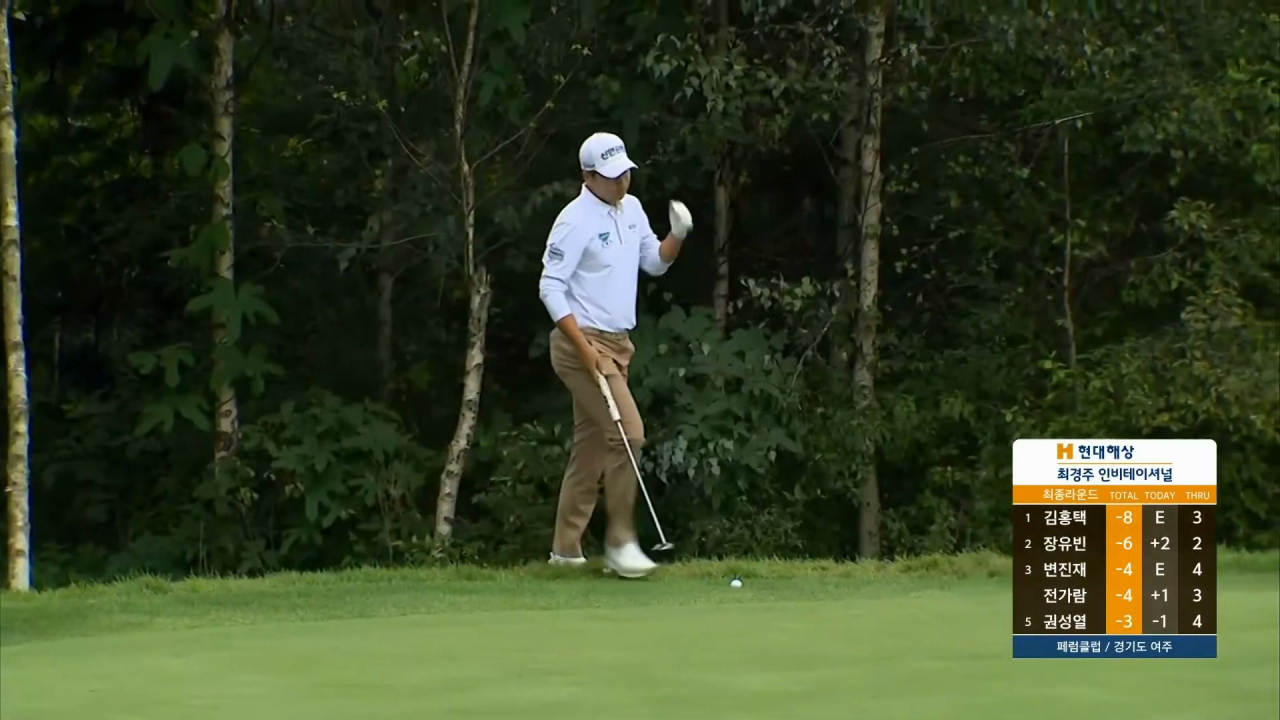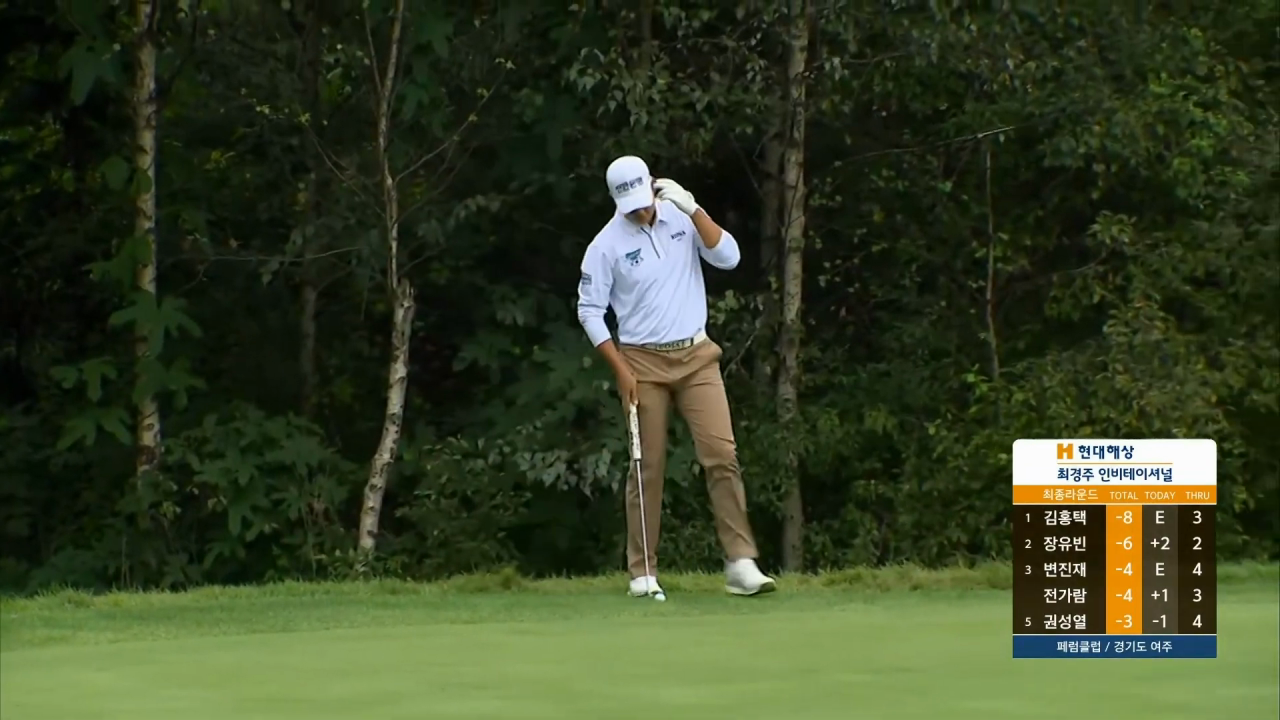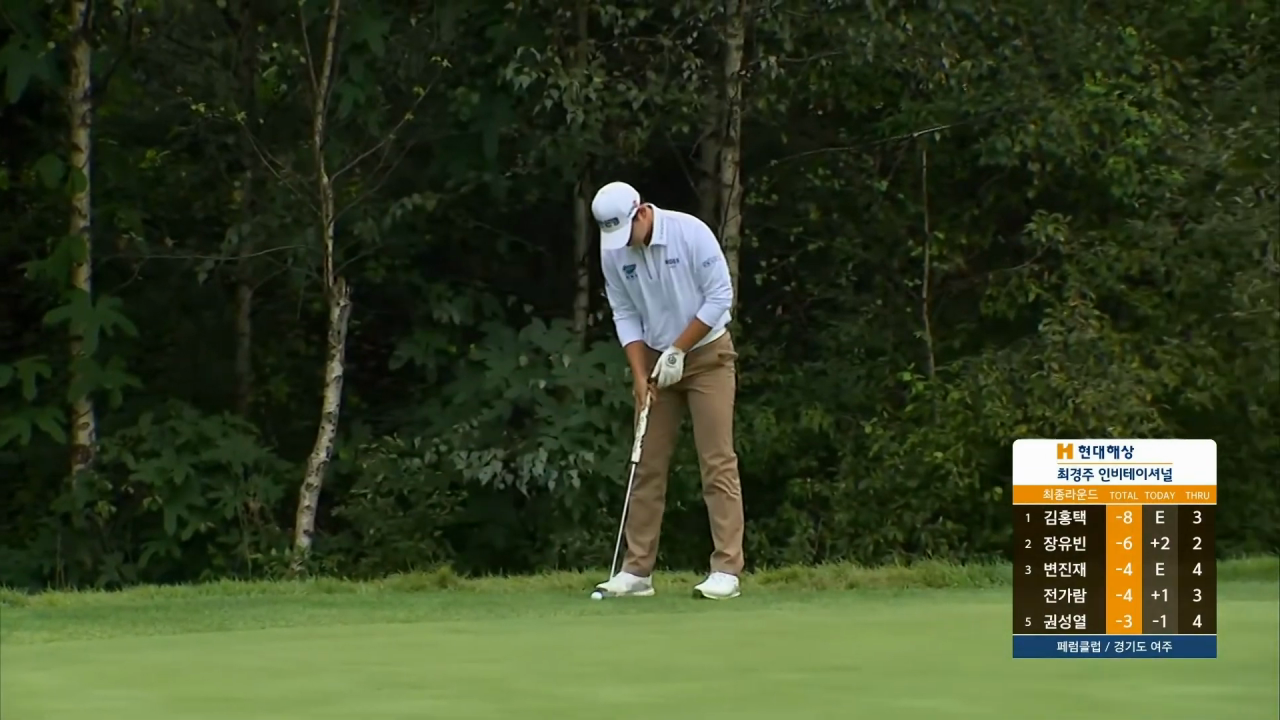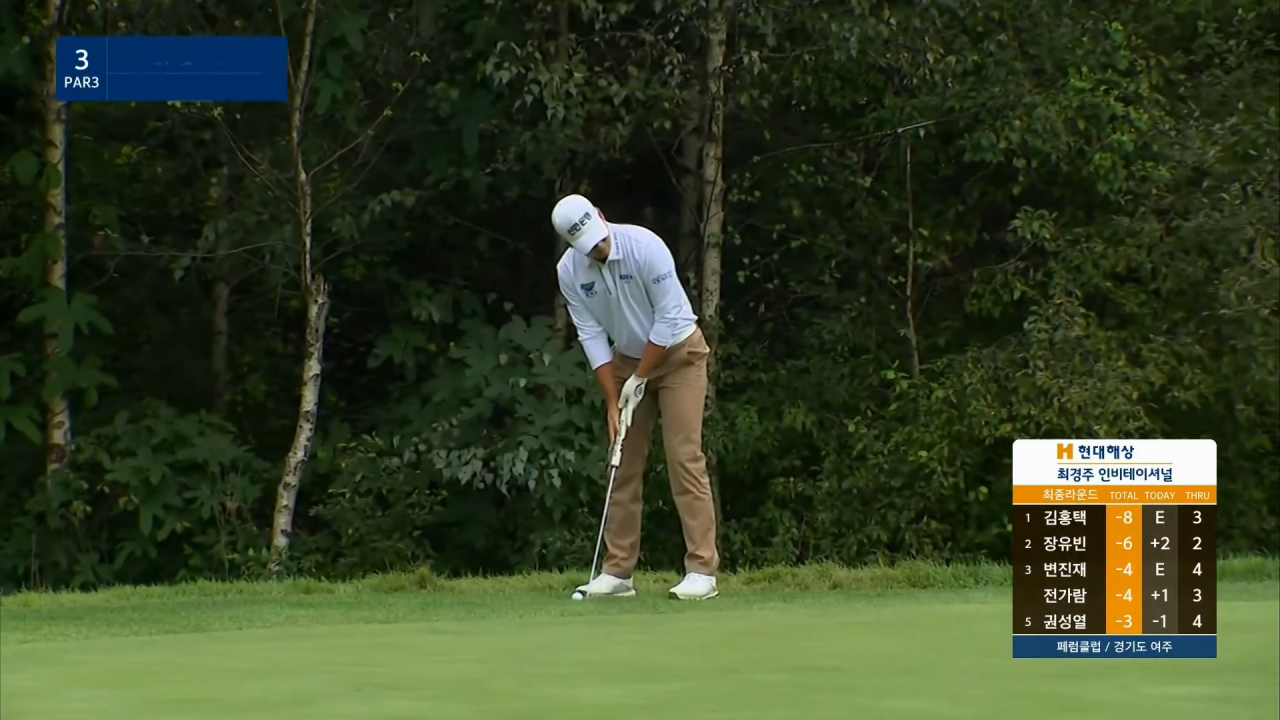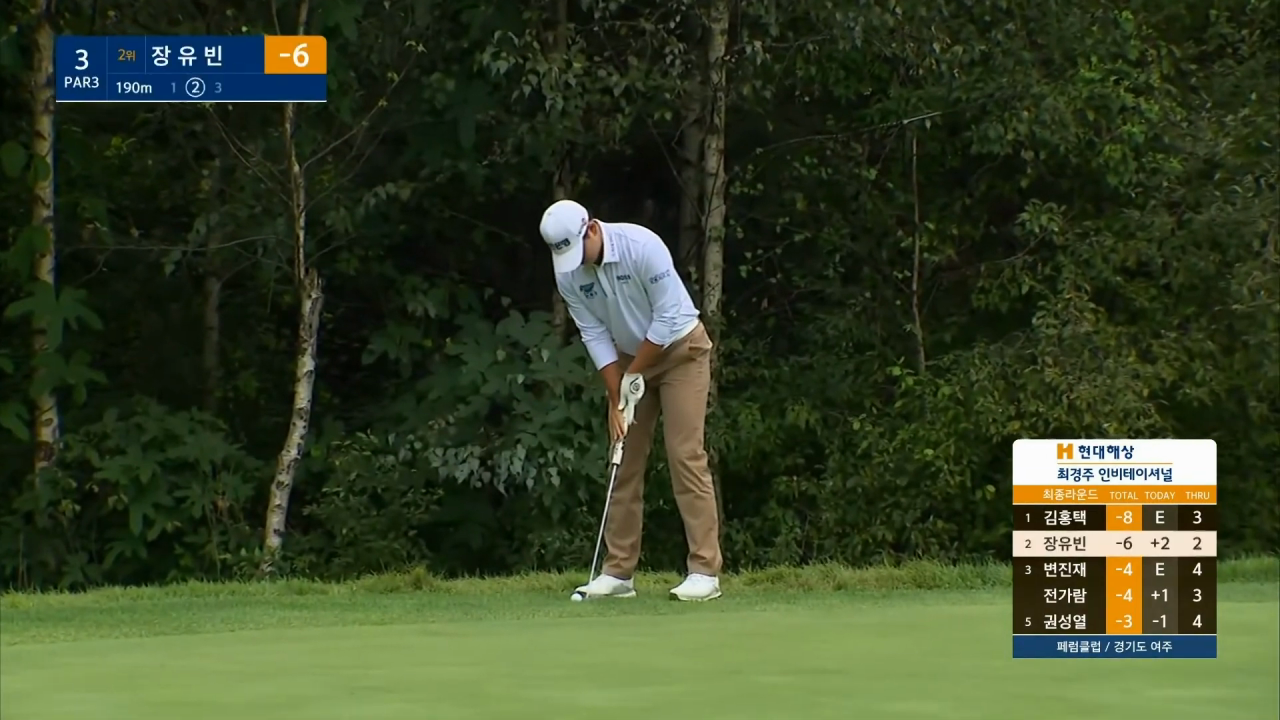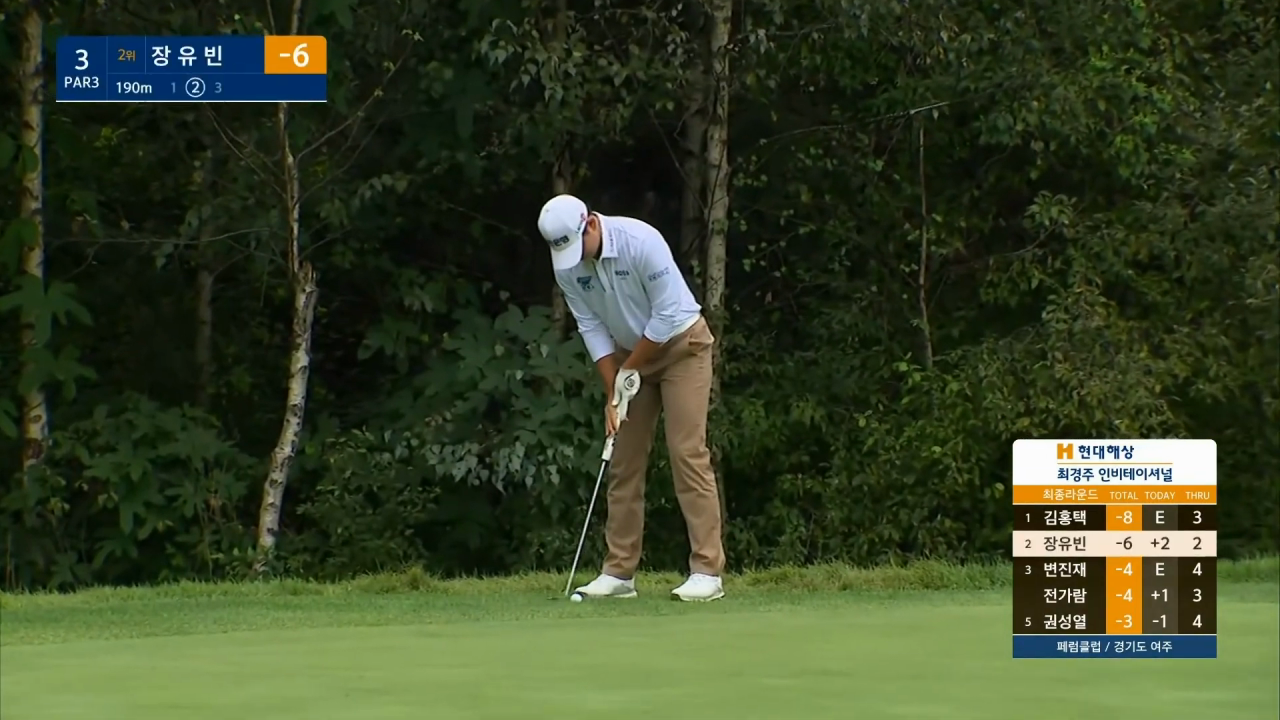
dt=0.7s
person 1, frame 1
left shoulder: (631, 208)
right shoulder: (576, 219)
left elbow: (655, 261)
right elbow: (551, 288)
left wrist: (678, 234)
right wrist: (583, 345)
left hip: (616, 343)
right hip: (583, 346)
left knee: (590, 449)
right knee: (628, 436)
left ankle: (566, 550)
right ankle: (620, 542)
person 1, frame 2
left shoulder: (685, 214)
right shoulder: (605, 245)
left elbow: (729, 258)
right elbow: (590, 311)
left wrist: (691, 209)
right wrist: (619, 369)
left hip: (696, 356)
right hip: (642, 362)
left knee: (721, 453)
right knee: (648, 467)
left ankle: (742, 560)
right ankle: (641, 570)
person 1, frame 3
left shoulder: (691, 232)
right shoulder: (612, 253)
left elbow: (720, 297)
right elbow: (625, 316)
left wrist: (677, 350)
right wrist: (639, 374)
left hip: (707, 355)
right hip: (656, 361)
left knee: (716, 461)
right knee: (647, 464)
left ankle: (726, 570)
right ankle: (637, 570)
person 1, frame 4
left shoulder: (645, 246)
right shoulder: (568, 272)
left elbow: (669, 318)
right elbow: (592, 336)
left wrist: (640, 379)
right wrist: (613, 401)
left hip: (678, 353)
right hip: (627, 359)
left knee: (684, 457)
right knee: (623, 463)
left ankle: (702, 569)
right ankle: (618, 570)
person 1, frame 5
left shoulder: (642, 246)
right shoulder: (566, 273)
left elbow: (668, 318)
right elbow: (595, 335)
left wrist: (634, 375)
right wrist: (616, 399)
left hip: (680, 350)
right hip: (629, 356)
left knee: (685, 455)
right knee: (625, 461)
left ankle: (704, 571)
right ankle: (618, 572)
person 1, frame 6
left shoulder: (642, 241)
right shoulder: (565, 265)
left elbow: (667, 315)
right elbow: (592, 328)
left wrist: (629, 371)
right wrist: (612, 392)
left hip: (681, 345)
right hip: (628, 352)
left knee: (687, 452)
right knee: (624, 460)
left ankle: (707, 571)
right ankle: (619, 571)
